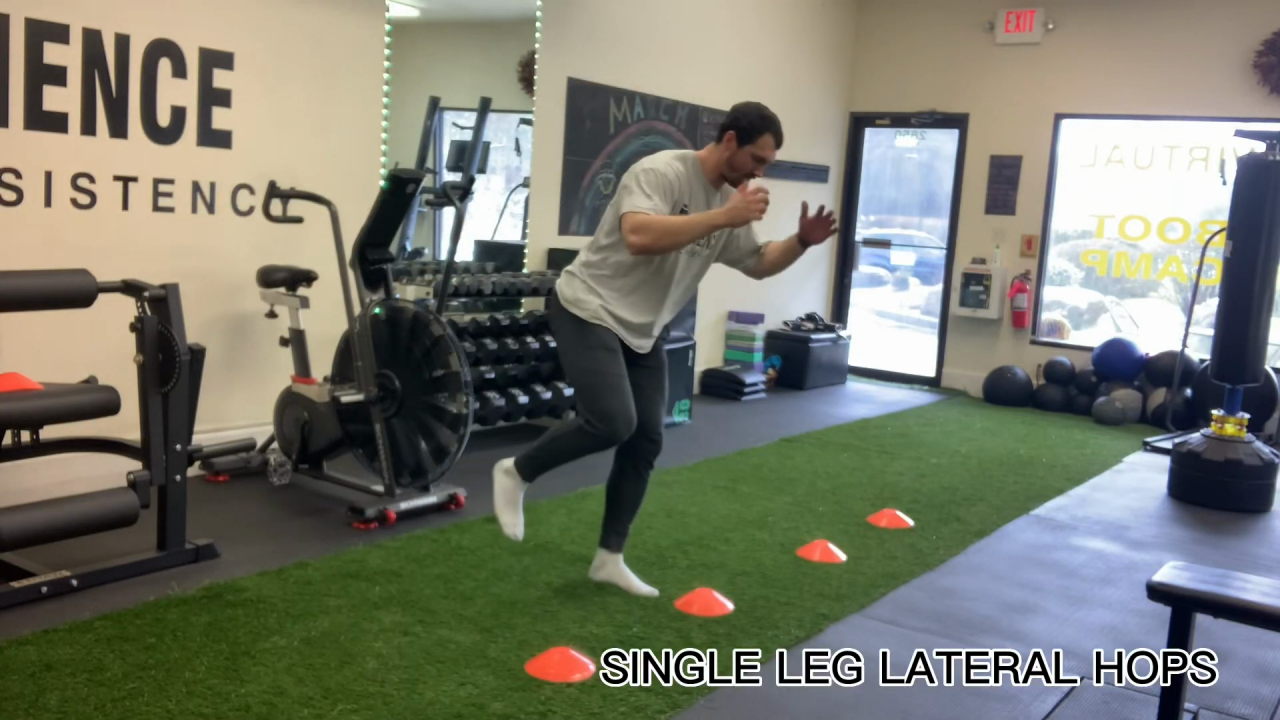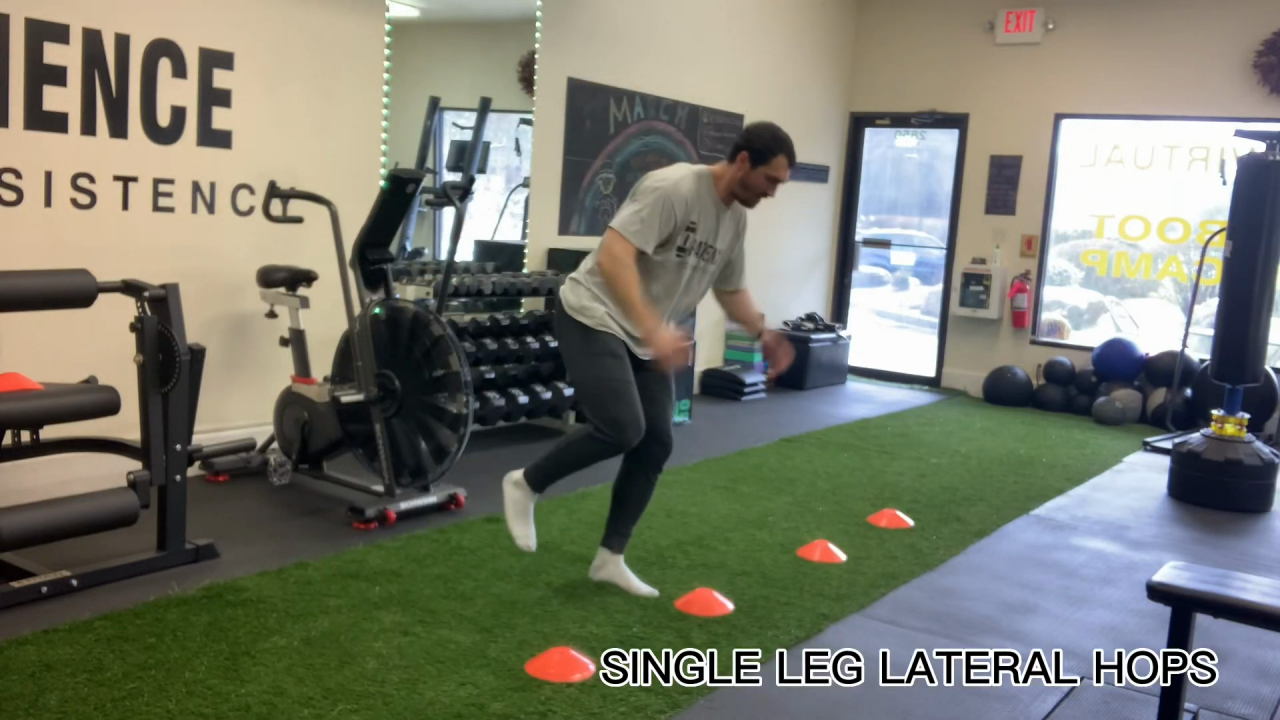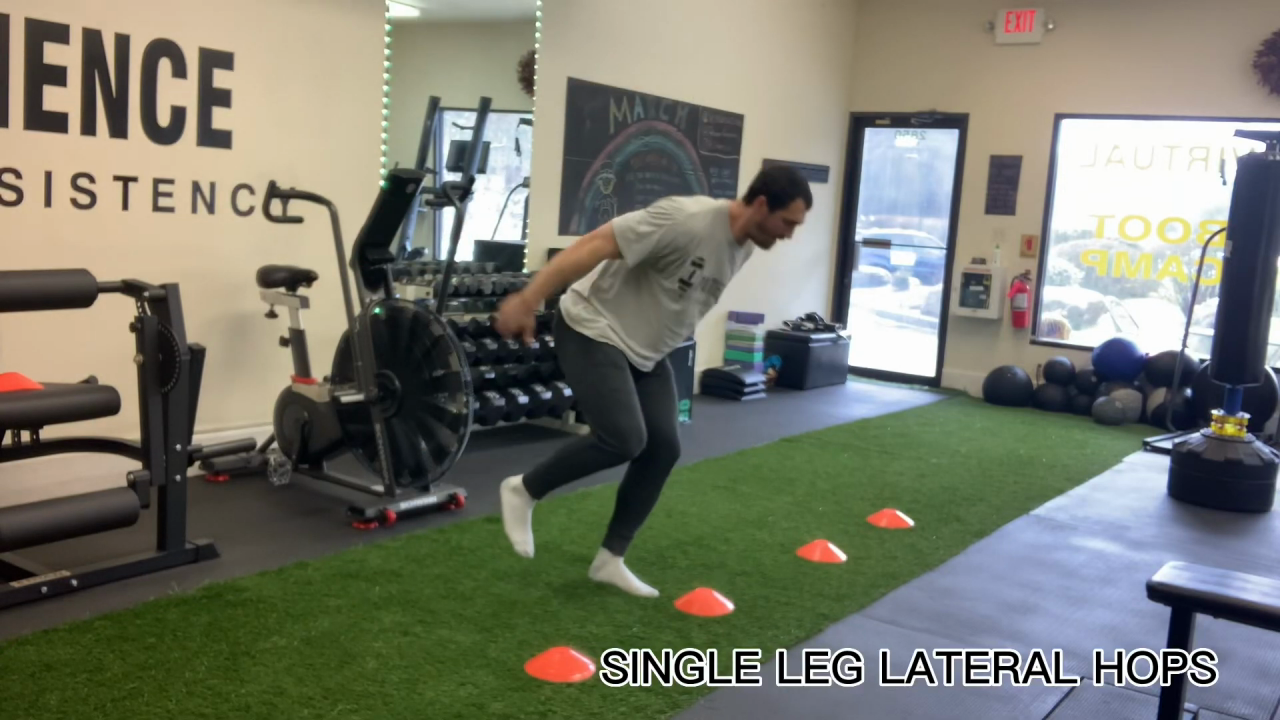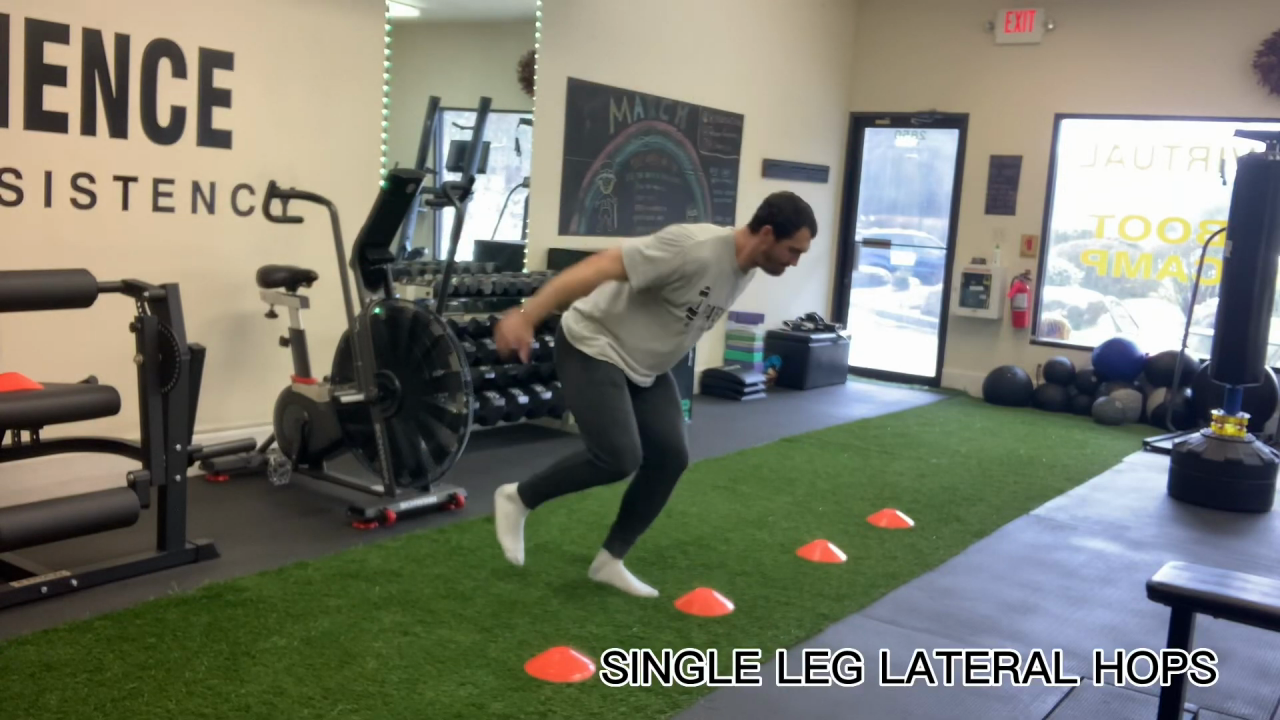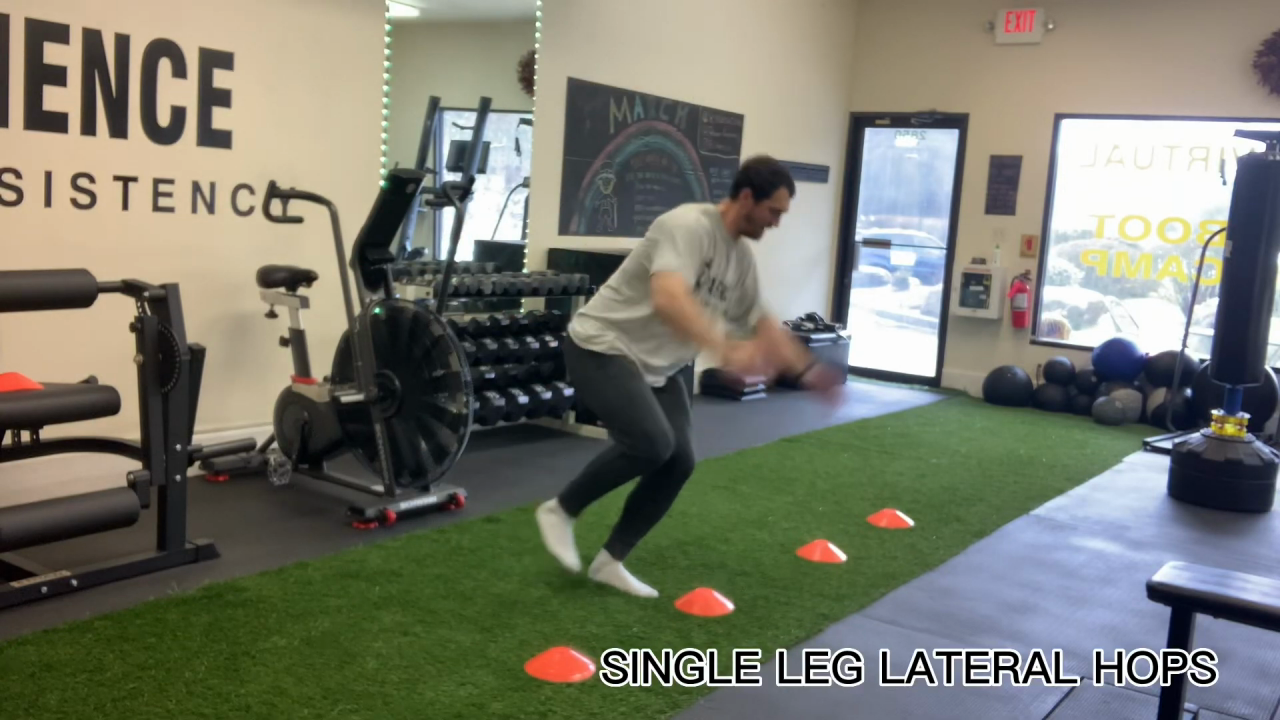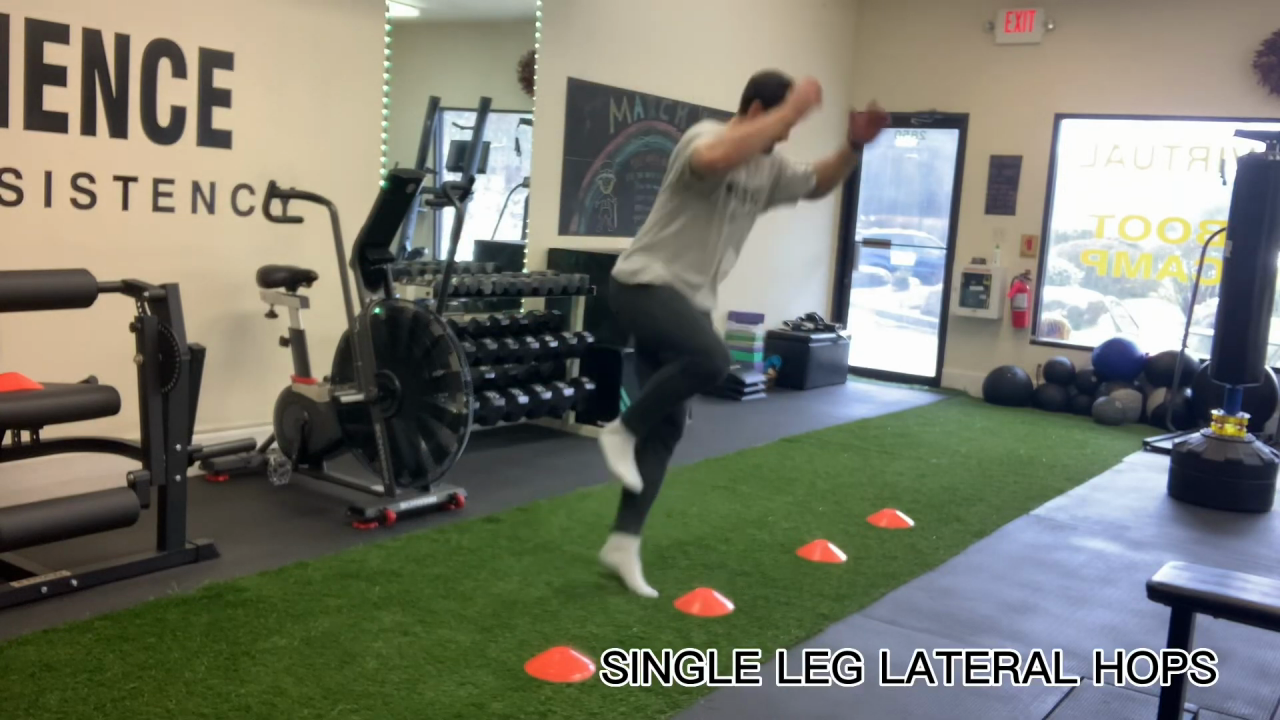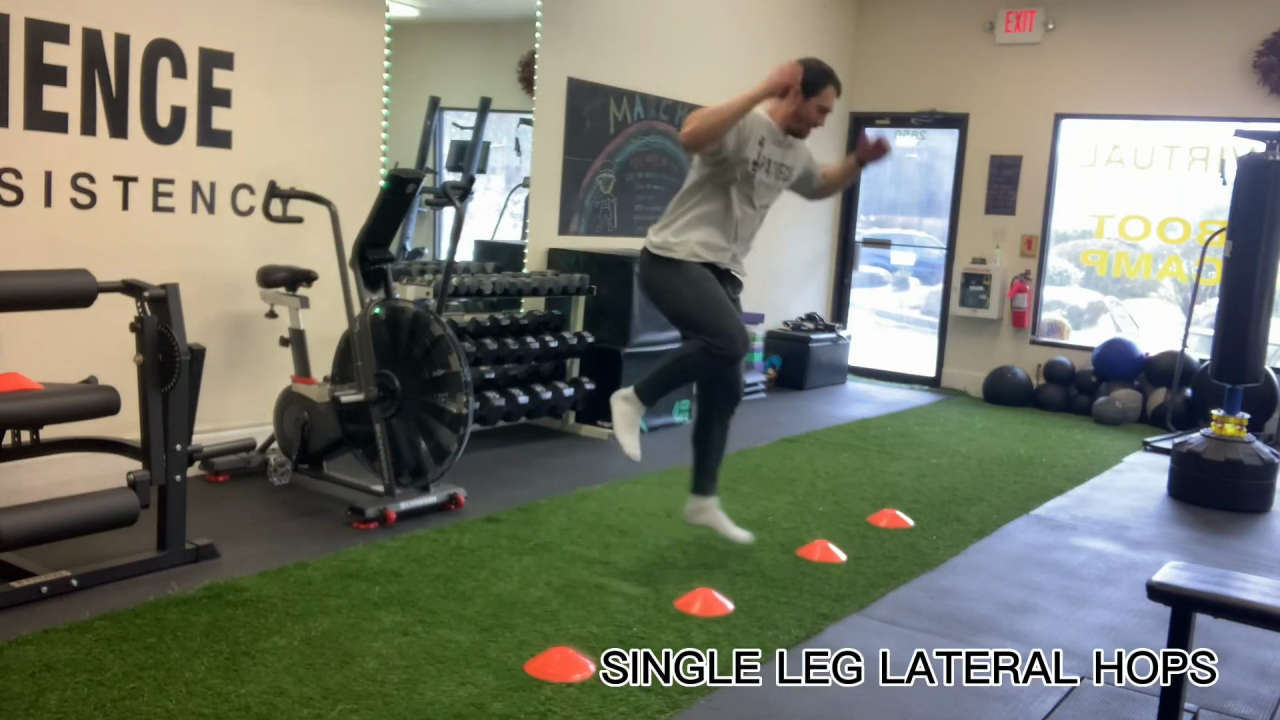
dt=0.2s
person 1, frame 1
left shoulder: (729, 198)
right shoulder: (659, 172)
left elbow: (757, 262)
right elbow: (639, 236)
left wrist: (800, 241)
right wrist: (724, 218)
left hip: (642, 330)
right hip: (589, 310)
left knee: (646, 441)
right knee: (612, 423)
left ankle: (609, 558)
right ankle: (517, 472)
person 1, frame 2
left shoulder: (735, 219)
right shoulder: (670, 188)
left elbow: (731, 290)
right elbow: (614, 253)
left wrist: (765, 334)
right wrist: (654, 327)
left hip: (642, 338)
right hip: (593, 318)
left knee: (654, 445)
right knee: (622, 429)
left ankle: (609, 558)
right ankle: (526, 484)
person 1, frame 3
left shoulder: (741, 249)
right shoulder: (688, 219)
right elbow: (599, 244)
right wrist: (529, 297)
left hip: (646, 347)
right hip: (594, 330)
left knee: (662, 449)
right knee: (624, 440)
left ankle: (610, 559)
right ankle: (523, 490)
person 1, frame 4
left shoulder: (742, 272)
right shoulder: (696, 249)
right elbow: (604, 266)
right wrist: (529, 316)
left hip: (644, 364)
right hip: (594, 347)
left knee: (670, 458)
right knee: (618, 457)
left ankle: (610, 561)
right ankle: (519, 498)
person 1, frame 5
left shoulder: (739, 256)
right shoulder: (687, 226)
left elbow: (759, 322)
right elbow: (668, 295)
left wrist: (805, 368)
right wrist: (725, 350)
left hip: (655, 362)
right hip: (602, 348)
left knee: (678, 463)
right knee: (653, 445)
left ankle: (610, 562)
right ankle: (561, 510)
person 1, frame 6
left shoulder: (767, 168)
right shoulder: (707, 138)
left elbow: (818, 185)
right elbow: (721, 156)
left wrist: (854, 144)
right wrist: (789, 110)
left hip: (687, 304)
right hip: (646, 287)
left knee: (667, 425)
right knee: (711, 362)
left ankle: (623, 542)
right ankle: (623, 431)
person 1, frame 7
left shoulder: (794, 150)
right shoulder: (741, 123)
left elbow: (821, 186)
right elbow: (692, 135)
left wrist: (858, 161)
right wrist: (761, 90)
left hip: (720, 269)
right hip: (675, 259)
left knee: (723, 389)
right knee: (729, 341)
left ankle: (704, 502)
right ankle: (635, 398)
